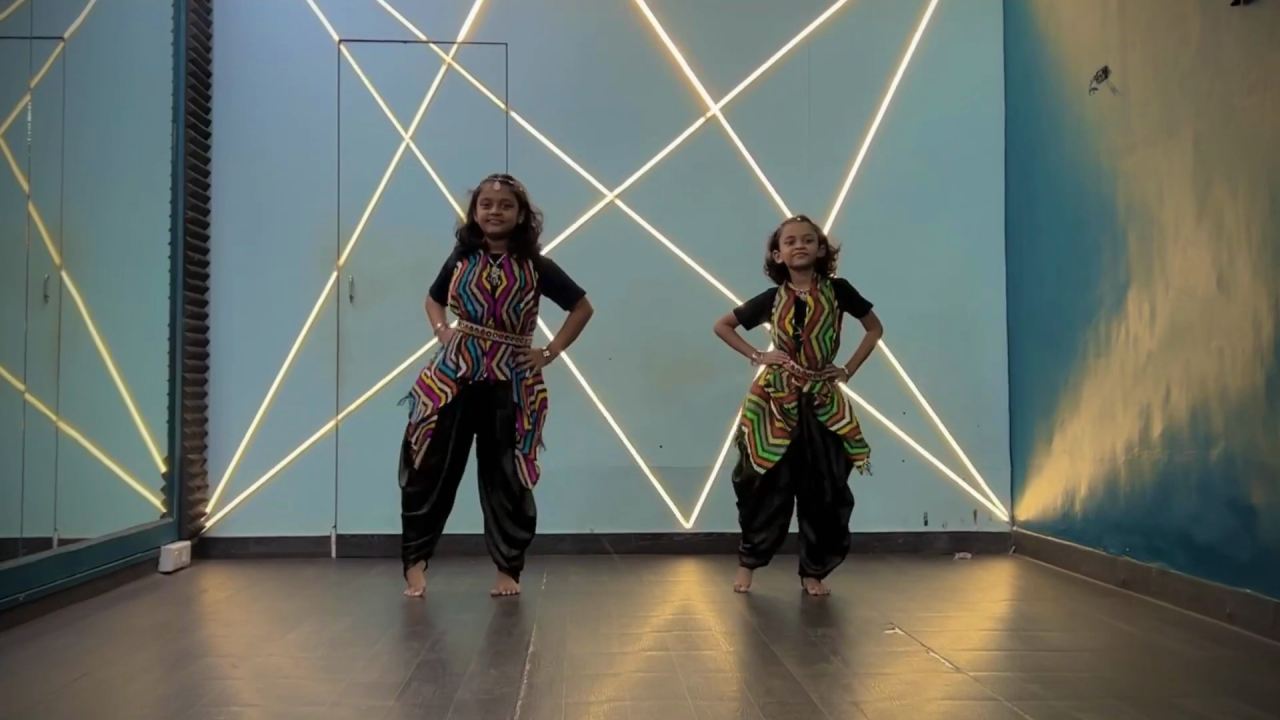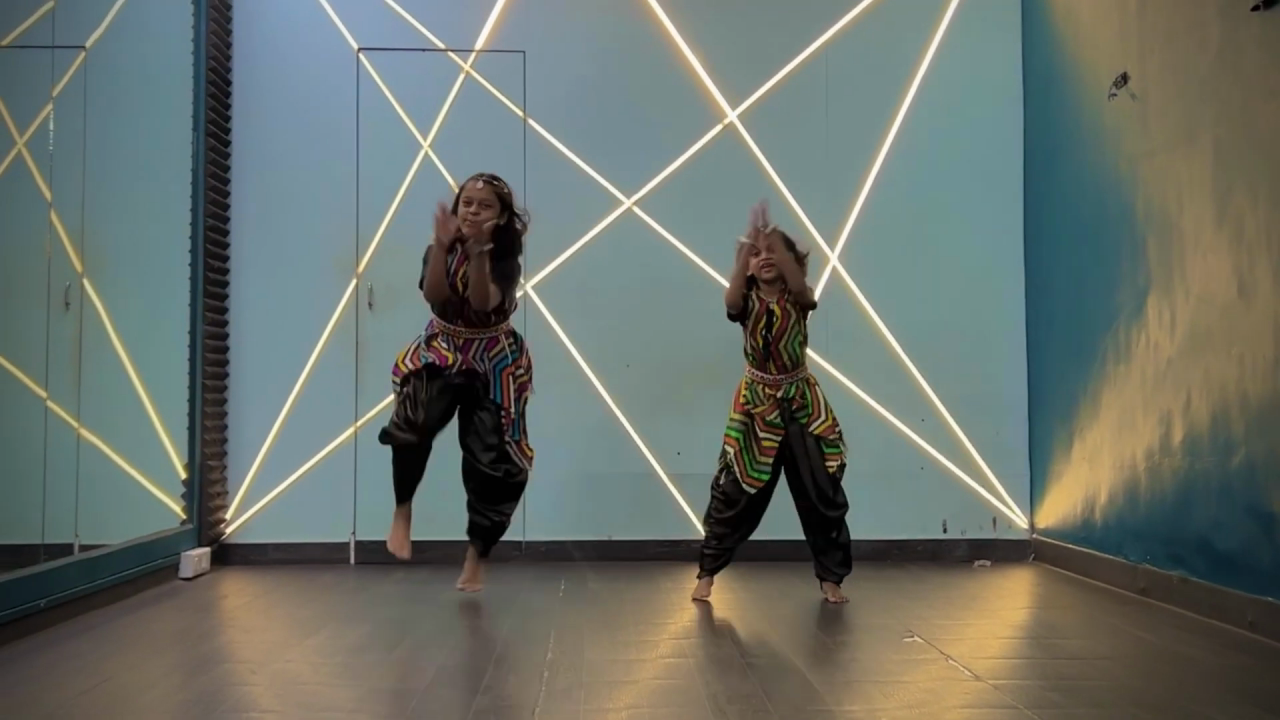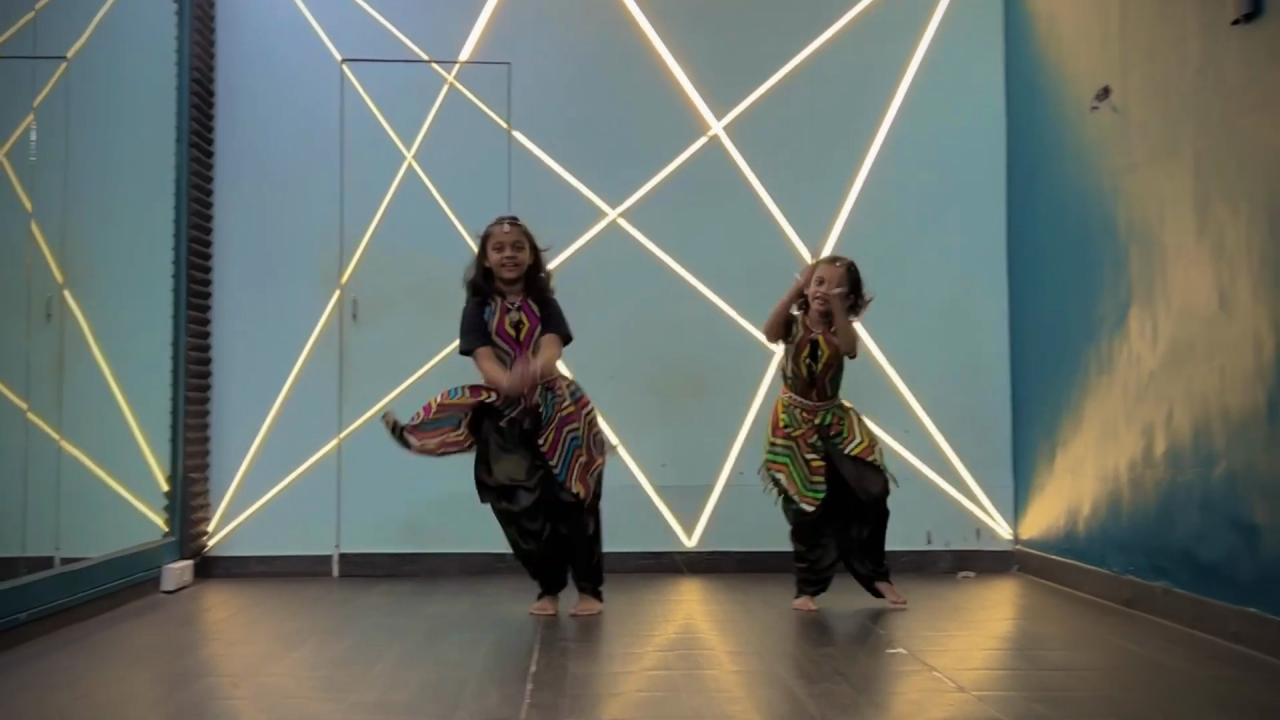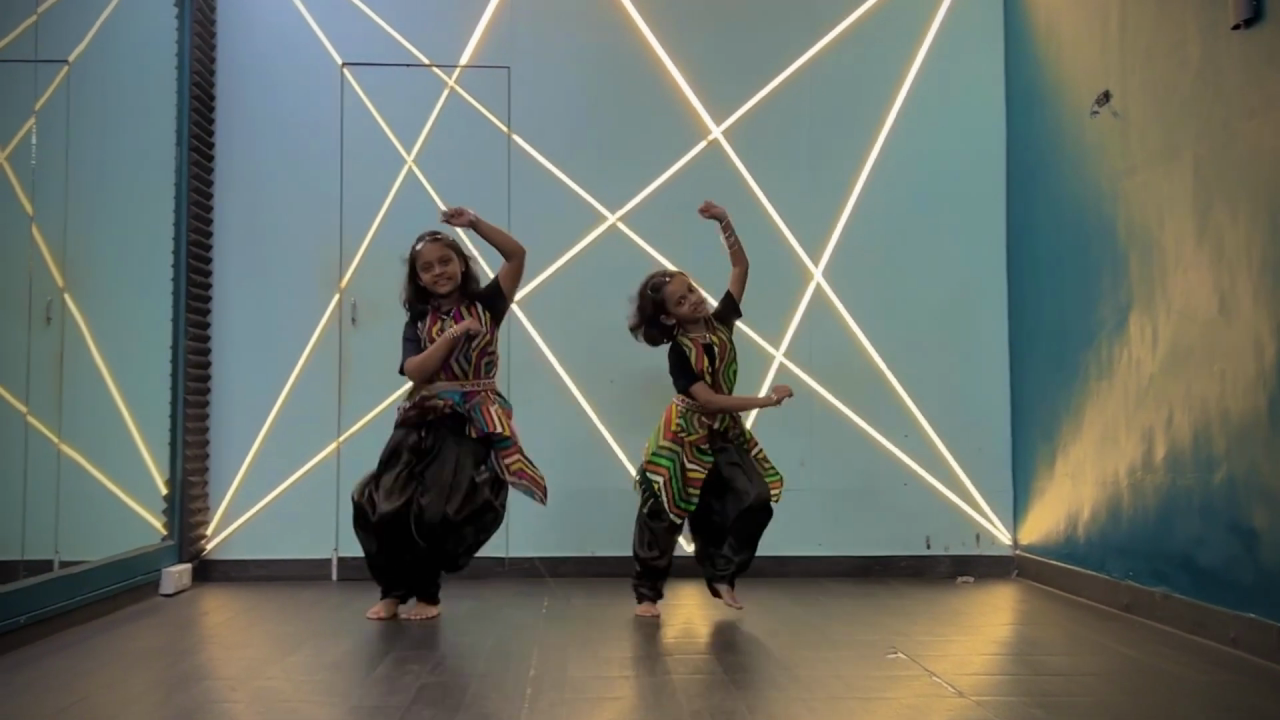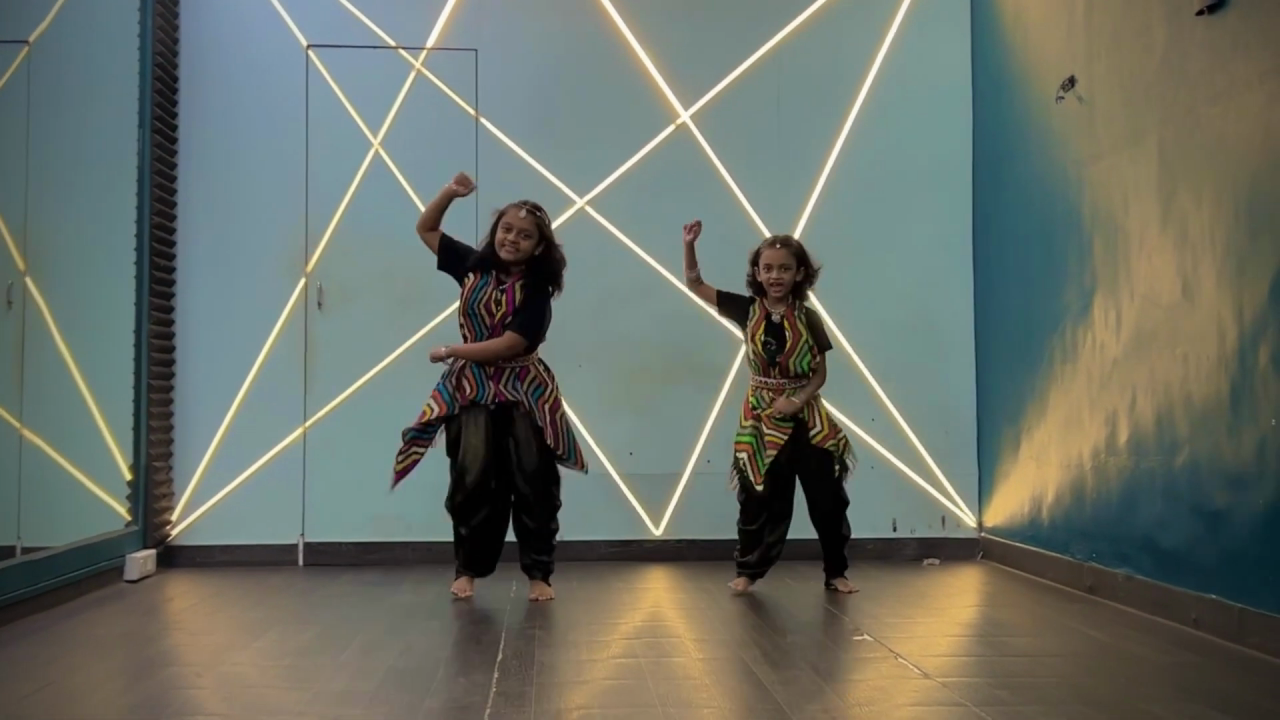
dt=1s
person 1, frame 1
left shoulder: (535, 267)
right shoulder: (461, 260)
left elbow: (582, 307)
right elbow: (434, 300)
left wrist: (551, 351)
right wrist: (441, 330)
left hip: (512, 381)
right hip: (455, 376)
left knee: (506, 476)
right knee: (432, 469)
left ankle: (508, 568)
right ankle: (415, 561)
person 1, frame 2
left shoulder: (504, 261)
right shoulder: (439, 253)
left elbow: (483, 302)
right elbow: (435, 294)
left wrist: (478, 253)
right wrist: (441, 244)
left hip: (492, 363)
right hip: (441, 353)
left knee: (491, 460)
right knee: (413, 423)
left ankle: (477, 551)
right ankle: (403, 508)
person 1, frame 3
left shoulder: (545, 303)
right shoulder: (478, 306)
left elbow: (552, 349)
right elbow: (483, 360)
left wrist: (537, 370)
right wrist: (506, 382)
left hip: (552, 407)
right hip: (502, 411)
left knee: (570, 499)
right knee: (518, 497)
left ankle: (589, 591)
right ankle: (548, 587)
person 1, frame 4
left shoulder: (485, 306)
right shoulder: (418, 323)
left elbow: (517, 255)
right elbow: (416, 373)
left wrist: (474, 224)
right wrist: (452, 334)
left hip: (472, 421)
right hip: (424, 419)
left knee: (442, 509)
right knee: (379, 505)
left ankle: (427, 594)
right ankle: (393, 592)
person 1, frame 5
left shoulder: (537, 294)
right shoulder: (472, 267)
left elbow: (509, 345)
right elbow: (426, 229)
left wrist: (451, 351)
right wrist: (450, 193)
left hip: (523, 394)
right hip: (471, 391)
left knee: (533, 485)
right knee: (474, 480)
left ankle: (538, 574)
right ankle: (469, 569)
person 2, frame 1
left shoulder: (838, 291)
right shoulder: (771, 299)
left elbow: (874, 328)
right elbow: (722, 326)
left wrist: (848, 370)
right wrist: (756, 356)
left hip: (822, 400)
right hip: (776, 397)
left knee: (825, 489)
right knee: (765, 481)
left ankle: (814, 570)
right ankle: (749, 561)
person 2, frame 2
left shoulder: (798, 300)
right shoulder: (745, 303)
left elbow: (803, 290)
right elbow: (731, 299)
left wrist: (776, 244)
right wrist: (745, 249)
left hip: (800, 402)
right hip: (756, 404)
left knee: (821, 492)
right knee: (736, 491)
left ankle: (830, 575)
right ankle: (709, 569)
person 2, frame 3
left shoulder: (842, 330)
right shoulder: (792, 324)
left elbow: (849, 350)
right elbow: (771, 332)
left wrist: (836, 308)
right wrist: (794, 291)
left hip: (835, 423)
right hip: (793, 424)
left knee: (870, 494)
right knee: (810, 510)
left ankle: (875, 576)
right ankle: (807, 589)
person 2, frame 4
left shoulder: (721, 321)
right shoulder: (678, 354)
left elbow: (740, 267)
right elbow: (709, 402)
left wrist: (723, 223)
right wrist: (763, 401)
left hip: (724, 433)
right hip: (688, 436)
left knee: (754, 502)
right knee: (662, 515)
left ankle: (722, 577)
right ankle: (646, 593)
person 2, frame 5
left shoulder: (807, 319)
right shoulder: (746, 310)
left elbow: (820, 373)
right elbow: (696, 285)
left wrist: (798, 401)
right wrist: (689, 245)
left hip: (805, 413)
right hip: (761, 413)
left knee: (827, 496)
right knee: (760, 494)
left ankle: (835, 571)
right ankle: (748, 570)
